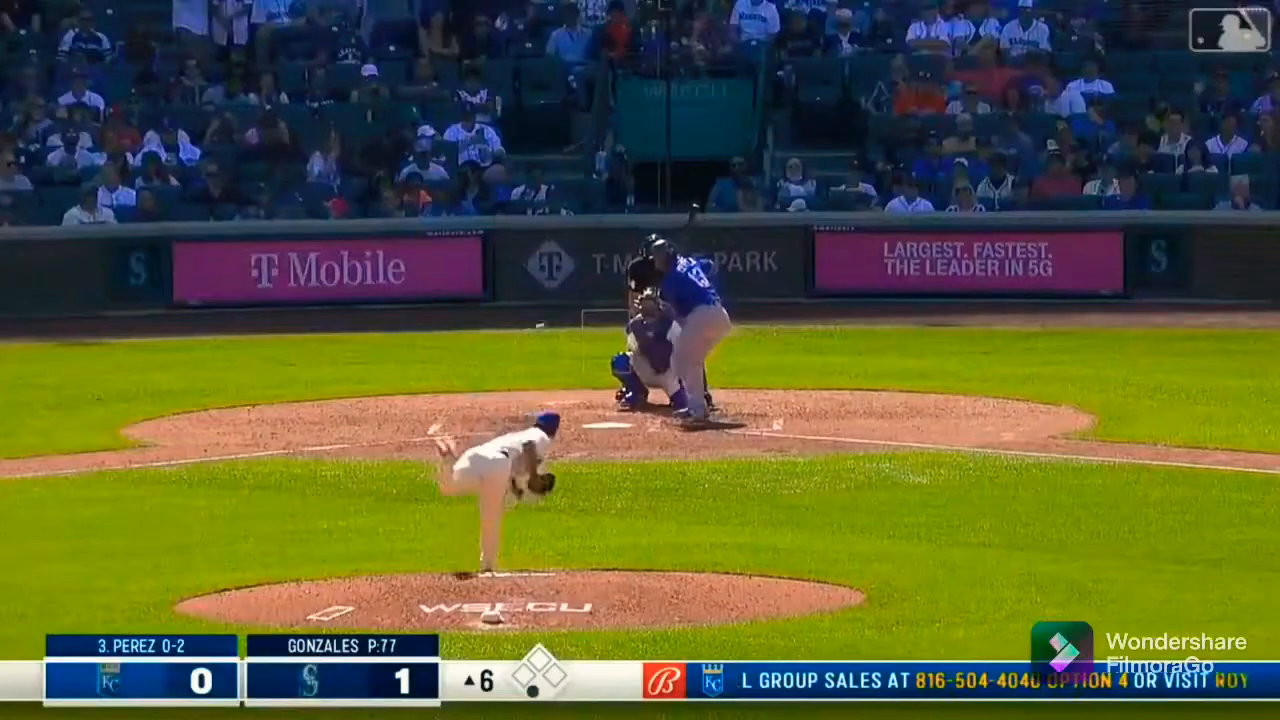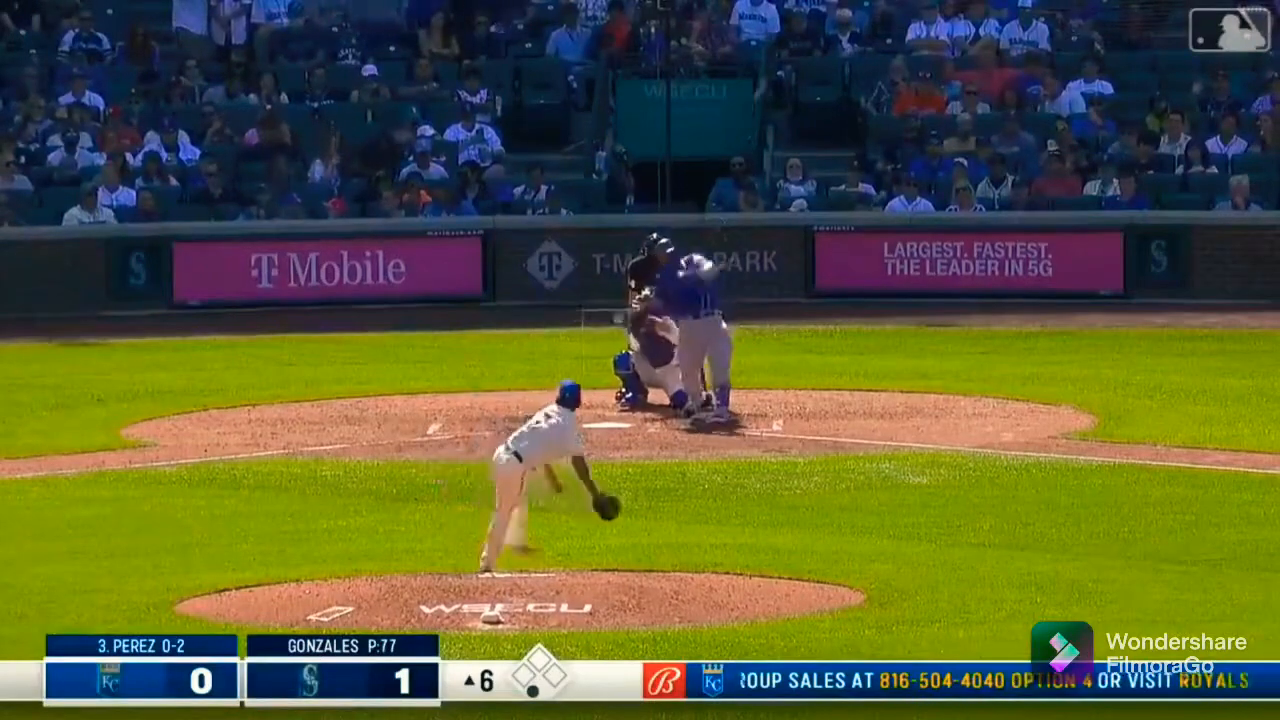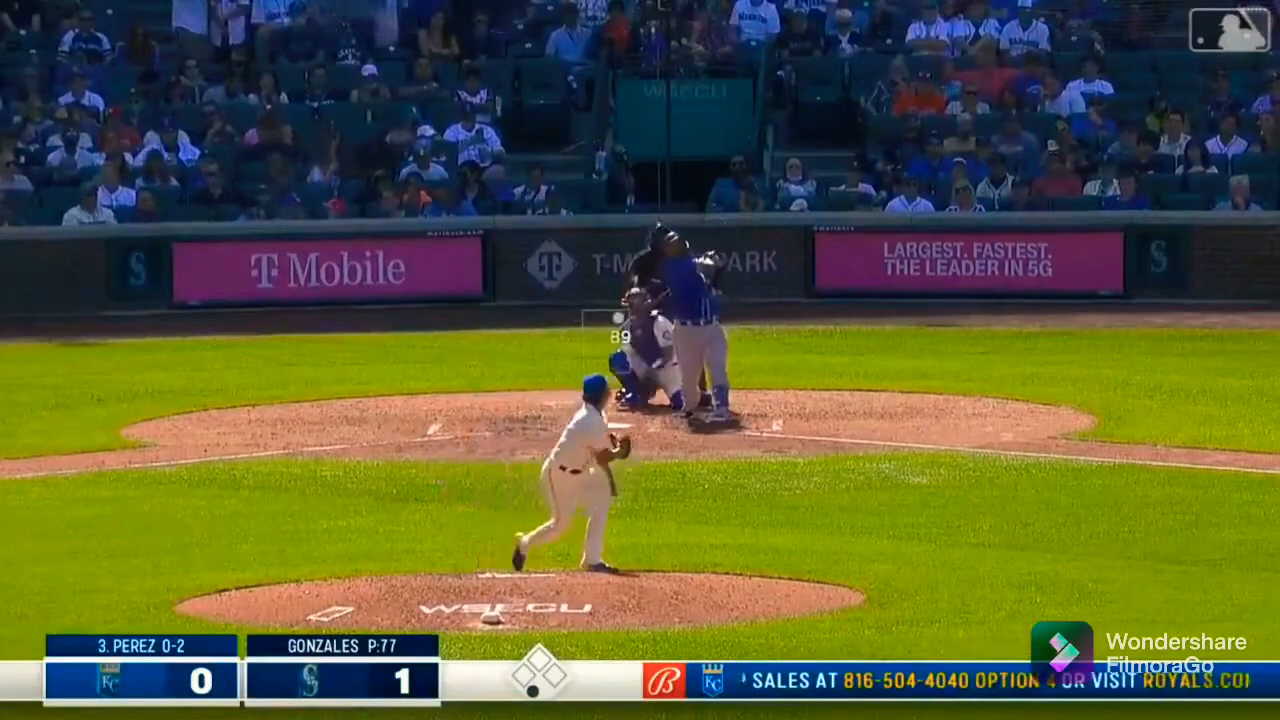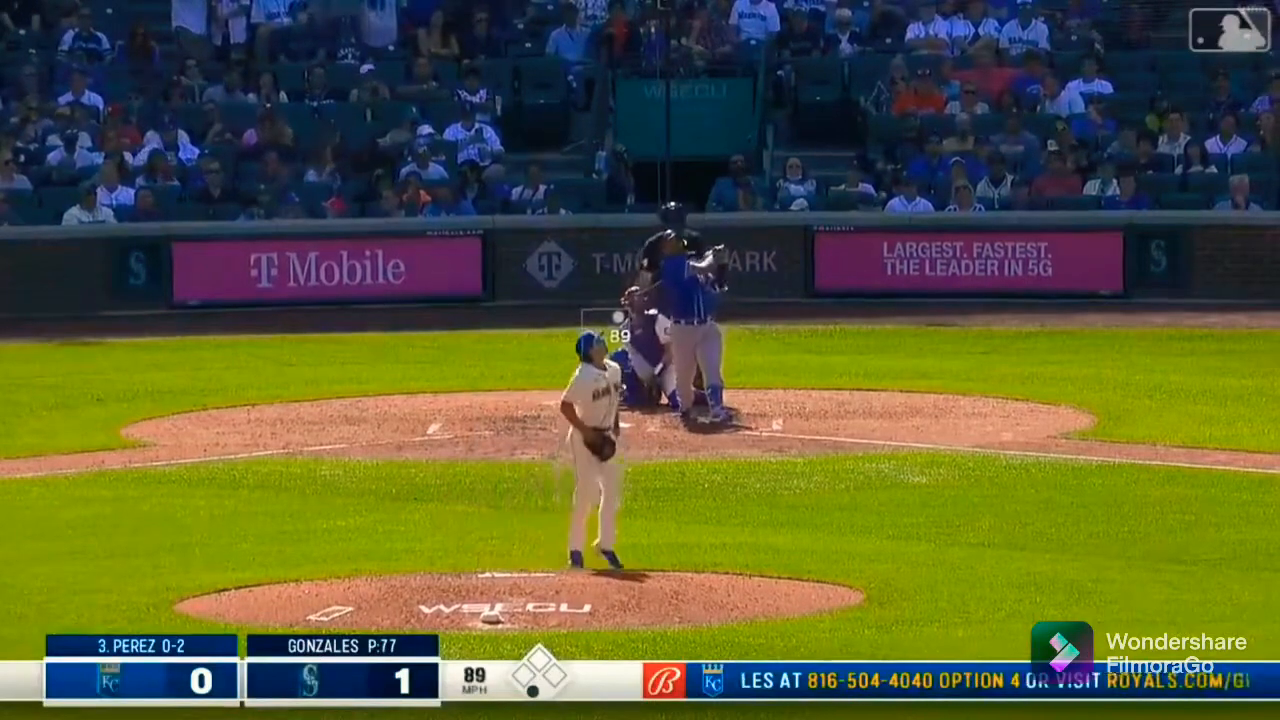
dt=0.3s
person 1, frame 1
left shoulder: (522, 434)
right shoulder: (541, 438)
right elbow: (530, 448)
left wrist: (515, 489)
right wrist: (534, 475)
left hip: (480, 459)
right hip: (499, 464)
left knee: (449, 485)
right knee: (491, 519)
left ankle: (448, 456)
right ankle: (488, 565)
person 1, frame 2
left shoulder: (547, 411)
right shoulder: (569, 423)
right elbow: (578, 463)
left wrist: (551, 477)
right wrist: (595, 493)
left hip: (504, 454)
right hip: (517, 466)
right knee: (503, 515)
left ankle: (515, 540)
right ankle: (488, 562)
person 1, frame 3
left shoulder: (595, 414)
right shoulder: (590, 421)
left elbow: (599, 449)
right elbow: (603, 455)
left wrist: (608, 475)
right wrist: (620, 451)
left hip: (581, 472)
right hip: (560, 473)
left knee: (600, 506)
right knee: (560, 524)
left ankle: (592, 560)
right ankle: (526, 544)
person 1, frame 4
left shoulder: (614, 369)
right shoulder: (583, 376)
right elbow: (565, 406)
left wrist: (616, 425)
right wrist: (586, 430)
left hip: (606, 438)
right hip: (585, 439)
left knee: (612, 492)
right knee: (585, 494)
left ankle: (606, 544)
right ankle: (576, 548)
person 2, frame 1
left shoulder: (671, 277)
right shoulder: (690, 263)
left elbow: (675, 310)
left hip: (703, 317)
right hip: (718, 317)
left knee: (682, 362)
right knee: (691, 362)
left ankle: (698, 409)
right ankle: (696, 407)
person 2, frame 2
left shoulder: (692, 261)
right shoulder: (664, 277)
left elbow: (706, 266)
left hip: (713, 322)
right hip: (690, 327)
left knee: (720, 366)
right knee: (688, 370)
left ankle: (721, 409)
right ankle: (693, 405)
person 2, frame 3
left shoulder: (690, 265)
right shoulder: (673, 266)
right elbow: (708, 265)
right wrist: (713, 261)
left hip: (712, 326)
right hip: (687, 330)
left knee: (718, 369)
right knee: (690, 375)
left ankle: (721, 409)
right ankle: (690, 407)
person 2, frame 4
left shoulder: (691, 262)
right shoulder: (670, 265)
right elbow: (702, 268)
left wrist: (714, 258)
right wrist: (712, 257)
left hip: (708, 326)
right hip: (683, 328)
left knee: (712, 368)
right knee: (684, 374)
left ankle: (717, 409)
right ankle: (685, 408)
